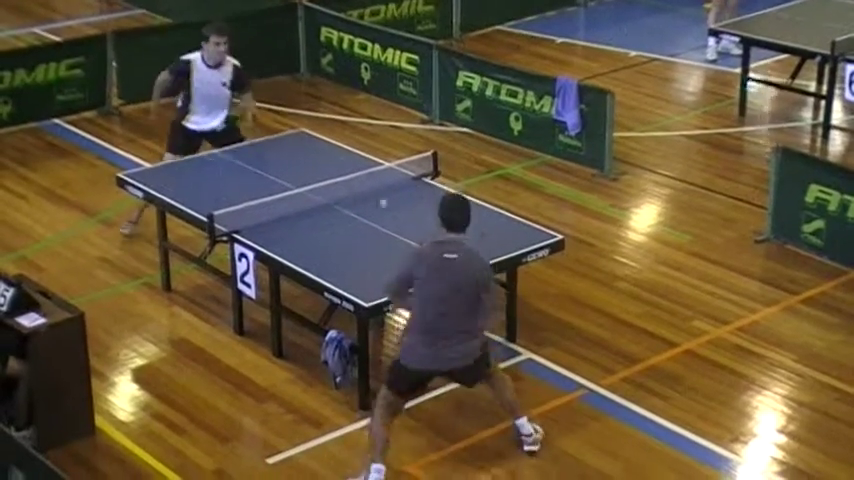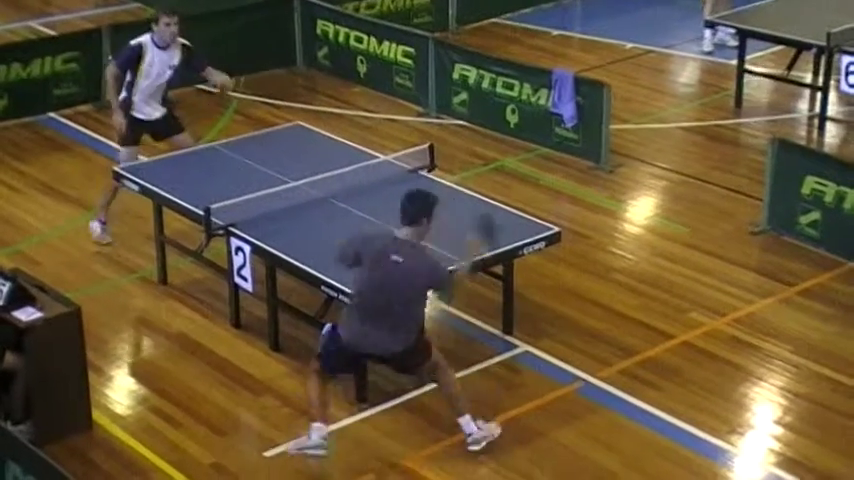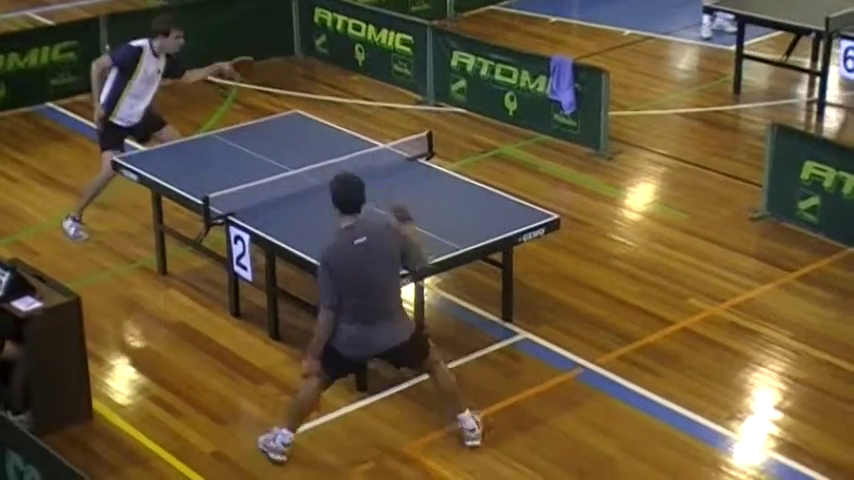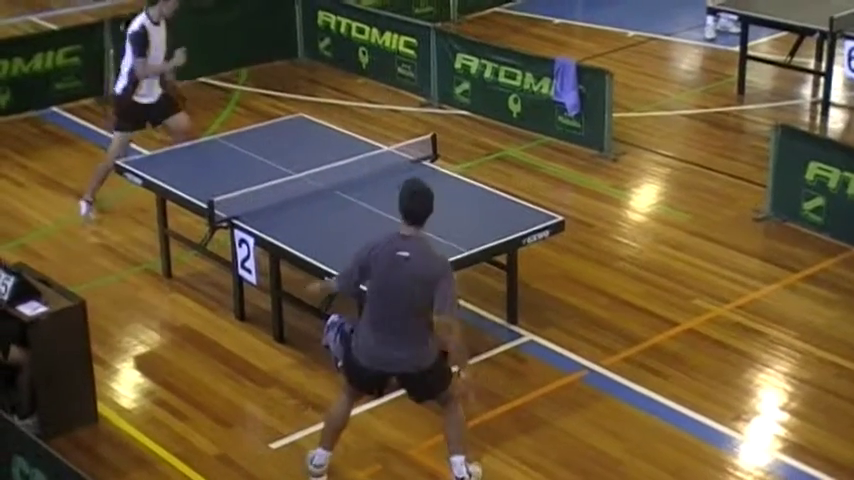
dt=0.4s
person 1, frame 1
left shoulder: (421, 254)
right shoulder: (479, 267)
left elbow: (393, 294)
right elbow: (488, 321)
right wrist: (478, 327)
left hip: (414, 353)
right hip: (457, 355)
left knee: (384, 407)
right knee: (494, 375)
right ankle: (527, 432)
person 1, frame 2
left shoulder: (370, 241)
right shoulder: (428, 265)
left elbow: (343, 259)
right elbow: (450, 286)
left hip: (354, 334)
right hip: (401, 341)
left knee: (317, 375)
right knee: (441, 370)
left ankle: (316, 435)
right ankle: (473, 431)
person 1, frame 3
left shoulder: (331, 254)
right shoulder: (389, 232)
left elbow: (327, 313)
right elbow: (420, 264)
left wrist: (312, 355)
right wrist: (409, 231)
left hip: (350, 340)
right hip: (396, 332)
left knee: (316, 380)
right knee: (435, 365)
left ankle: (281, 441)
right ankle: (468, 425)
person 1, frame 4
left shoulder: (376, 249)
right shoulder: (436, 264)
left elbow: (343, 285)
right elbow: (446, 323)
left wrist: (321, 287)
right wrist: (463, 367)
left hip: (367, 350)
right hip: (416, 358)
left knee: (347, 396)
right knee: (453, 400)
person 2, frame 1
left shoulder: (234, 67)
right shoulder: (187, 63)
left elbow: (244, 92)
right elbow: (165, 78)
left wrist: (248, 107)
right wrist: (156, 101)
left hip: (221, 123)
right hip: (188, 123)
right ankle: (134, 219)
person 2, frame 2
left shoulder: (183, 48)
right shoulder: (137, 48)
left elbow: (206, 71)
right elbow: (110, 73)
left wrist: (223, 78)
right wrist: (116, 111)
left hip: (160, 110)
right hip: (132, 113)
right ankle: (100, 218)
person 2, frame 3
left shoulder: (165, 56)
right shoulder: (135, 50)
left elbow: (185, 75)
right elbow: (97, 65)
left wrist: (216, 68)
right wrist: (98, 103)
left hip: (139, 114)
right hip: (112, 117)
left knee: (176, 141)
right knee: (108, 172)
right ankle: (73, 218)
person 2, frame 4
left shoulder: (160, 21)
right shoulder: (140, 30)
right elbow: (140, 71)
left wrist: (168, 74)
right wrist: (173, 64)
left hip: (154, 93)
right hip: (131, 97)
left knee: (184, 128)
right knee: (117, 153)
right ankle: (88, 198)
